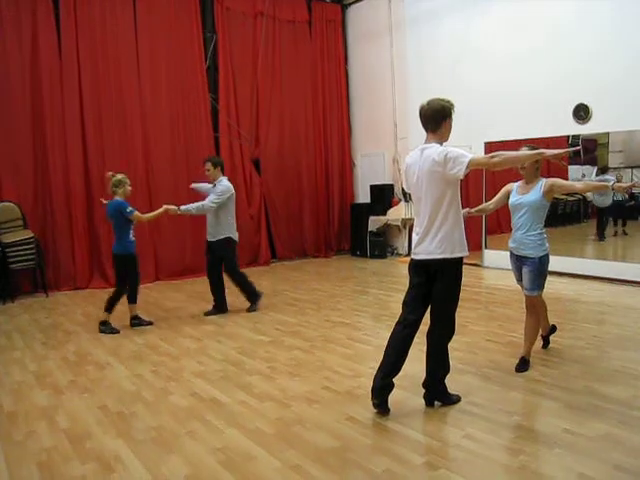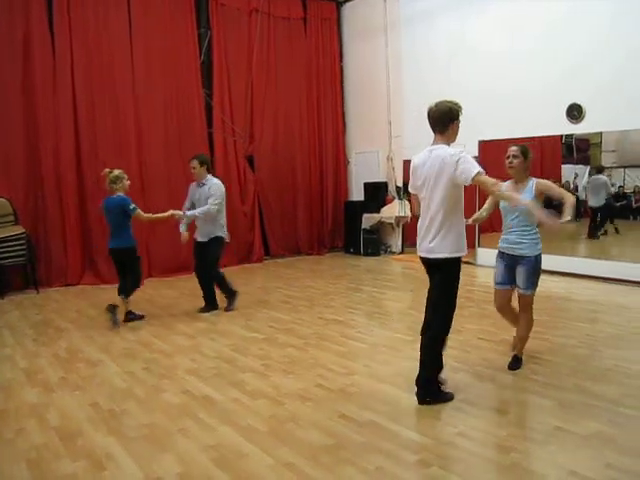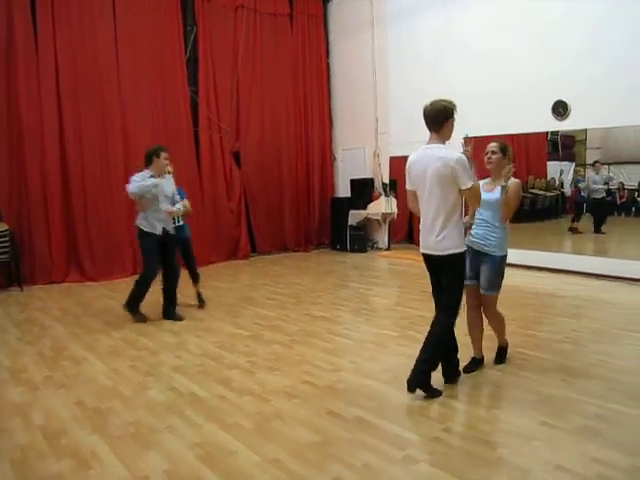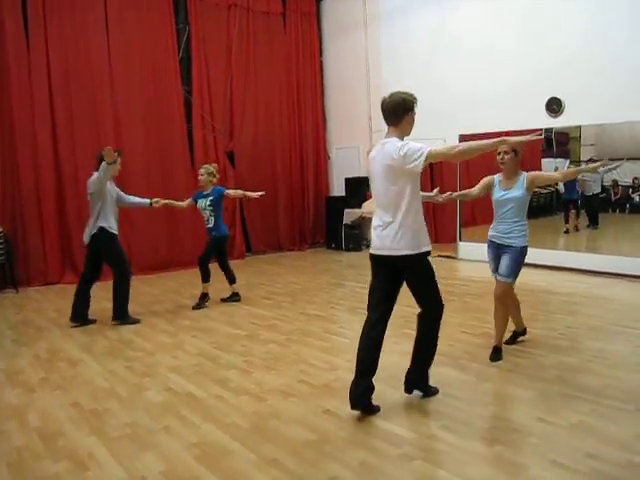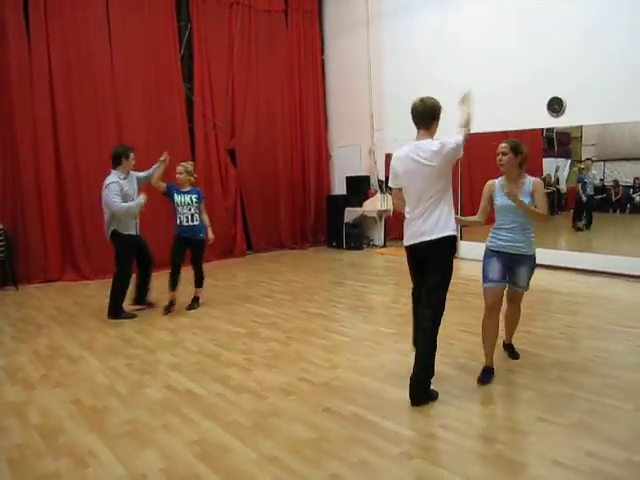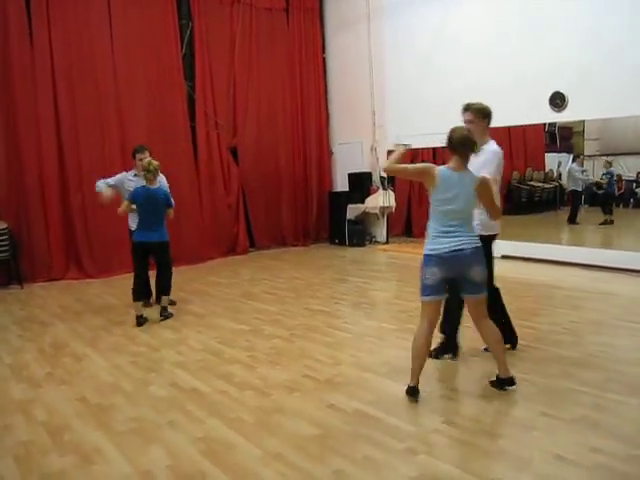
dt=0.7s
person 1, frame 1
left shoulder: (411, 160)
right shoulder: (445, 156)
right elbow: (492, 161)
left wrist: (456, 211)
right wrist: (540, 153)
left hip: (420, 254)
right hip: (446, 254)
left knee: (408, 320)
right knee: (441, 324)
left ankle: (381, 387)
right ankle: (435, 390)
person 1, frame 2
left shoulder: (418, 161)
right shoulder: (455, 158)
right elbow: (491, 185)
right wrist: (533, 207)
left hip: (425, 247)
right hip: (445, 249)
left knee: (439, 311)
right knee: (438, 316)
left ankle: (430, 373)
right ankle: (427, 386)
person 1, frame 3
left shoulder: (413, 159)
right shoulder: (455, 159)
right elbow: (475, 202)
right wrist: (471, 163)
left hip: (427, 245)
right hip: (450, 247)
left knee: (443, 308)
right knee: (447, 312)
left ankle: (450, 368)
right ankle: (421, 372)
person 1, frame 4
left shoulder: (376, 153)
right shoulder: (403, 150)
right elbow: (452, 152)
left wrist: (430, 197)
right wrist: (503, 141)
left hip: (380, 249)
right hip: (409, 248)
left knee: (376, 318)
right knee: (431, 309)
left ankle: (360, 392)
right ankle: (417, 377)
person 1, frame 5
left shoulder: (399, 157)
right shoulder: (444, 149)
left elbow: (398, 203)
right elbow: (464, 130)
right wrist: (465, 107)
left hip: (413, 239)
right hip: (441, 238)
left knee: (420, 300)
right knee: (431, 307)
left ankle: (423, 367)
right ankle: (420, 386)
person 1, frame 6
left shoulder: (492, 152)
right shoulder: (475, 153)
left hip: (481, 227)
right hip: (481, 227)
left knee: (456, 281)
right knee: (484, 283)
left ankle: (449, 342)
right ankle: (507, 334)
person 2, frame 1
left shoulder: (547, 185)
right shoulder: (511, 188)
left elbow: (579, 186)
right elbow: (490, 206)
left wrist: (612, 186)
right wrist: (472, 211)
left hip: (535, 253)
right hip: (515, 251)
left knee: (531, 303)
right knee: (533, 297)
left ankle: (525, 354)
right ankle: (546, 328)
person 2, frame 2
left shoulder: (538, 185)
right shoulder: (501, 188)
left elbow: (568, 197)
right elbow: (484, 213)
left wrist: (567, 217)
right wrist: (468, 222)
left hip: (529, 253)
right hip: (505, 252)
left knee: (524, 303)
right knee: (500, 303)
left ankle: (518, 353)
right ankle: (521, 331)
person 2, frame 3
left shoulder: (514, 184)
right shoulder: (479, 185)
left elbow: (506, 215)
left wrist: (504, 184)
left hip: (494, 251)
right hip: (471, 247)
left knee: (488, 306)
right knee: (471, 304)
left ankle: (502, 342)
right ankle: (477, 355)
person 2, frame 4
left shoulder: (528, 179)
right shoulder: (490, 181)
left elbow: (558, 176)
right elbow: (473, 192)
left wrist: (584, 169)
right wrist: (456, 195)
left hip: (515, 244)
right hip: (494, 241)
left knee: (500, 295)
right knee: (506, 291)
left ankle: (497, 344)
right ankle: (520, 328)
person 2, frame 5
left shoulder: (534, 184)
right shoulder: (492, 185)
left elbow: (543, 215)
right elbow: (480, 218)
left wrist: (518, 201)
right wrist: (456, 219)
left hip: (524, 253)
right hip: (496, 250)
left knee: (514, 301)
right knee: (491, 306)
left ankle: (508, 341)
right ankle: (488, 365)
person 2, frame 6
left shoulder: (433, 173)
right shoulder: (480, 181)
left elbow: (390, 167)
right elbow: (496, 215)
left wrist: (402, 149)
left hip: (436, 256)
right hip: (470, 253)
left knee: (427, 321)
right knee: (481, 317)
left ankle: (413, 384)
right ankle: (505, 374)
person 3, frame 1
left shoulder: (225, 187)
right shoulder: (215, 186)
left elbow: (206, 206)
left wrist: (180, 209)
right wrist: (195, 186)
left hip: (226, 237)
right hip: (213, 237)
left knee: (231, 270)
right knee: (212, 271)
left ankle: (254, 296)
right ankle: (220, 305)
person 3, frame 2
left shoulder: (216, 185)
right shoulder: (193, 187)
left elbow: (211, 209)
right elbow: (188, 207)
left wrist: (185, 215)
right wrist: (183, 228)
left hip: (216, 235)
right hip: (200, 236)
left knee: (210, 269)
right knee: (200, 270)
left ankle: (231, 295)
right ankle: (210, 302)
person 3, frame 3
left shoulder: (168, 182)
right shoulder: (139, 178)
left elbow: (178, 202)
right elbow: (132, 192)
left wrist: (177, 209)
right wrist: (155, 183)
left hip: (167, 231)
right hip: (148, 230)
left knee: (172, 272)
right knee: (151, 270)
left ankle: (170, 310)
right ankle: (132, 305)
person 3, frame 4
left shoulder: (109, 184)
right shoulder: (96, 183)
left elbow: (125, 199)
right elbow: (102, 175)
left wrist: (149, 203)
right wrist: (108, 162)
left hip: (95, 234)
right hip: (103, 233)
left knee: (89, 275)
right knee: (123, 271)
left ankle: (78, 316)
right ankle: (121, 315)
person 3, frame 5
left shoulder: (131, 177)
right shoulder: (112, 183)
left elbow: (146, 176)
right elbow: (117, 208)
left wrist: (159, 164)
right wrist: (140, 202)
left hip: (133, 231)
right hip: (121, 232)
left knee: (147, 261)
right knee: (124, 270)
left ankle: (140, 298)
right ankle: (115, 310)
person 3, frame 6
left shoulder: (159, 178)
right shoulder: (125, 178)
right elbow: (102, 183)
right wrist: (104, 189)
right hip: (136, 228)
right ankle: (146, 295)
person 4, frame 1
left shoulder: (113, 204)
right shoulder: (120, 204)
right elbow: (142, 218)
right wrist: (162, 210)
left hip: (124, 251)
right hip: (124, 252)
left knee: (133, 283)
right knee: (121, 287)
left ankle: (134, 317)
right ankle: (104, 322)
person 4, frame 2
left shoulder: (107, 201)
right shoulder: (123, 200)
right elbow: (143, 217)
right wrist: (167, 214)
left hip: (113, 247)
right hip: (126, 246)
left knee: (124, 279)
right knee: (135, 279)
left ankle: (128, 311)
right ankle: (114, 306)
person 4, frame 3
left shoulder: (179, 191)
left elbow: (188, 209)
left wrist: (183, 205)
left hip: (183, 234)
left knee: (190, 265)
left ankle: (199, 294)
person 4, frame 4
left shoulder: (217, 191)
right shoulder: (199, 194)
left elbow: (234, 193)
right elbow: (183, 205)
left wrist: (247, 194)
right wrist: (168, 202)
left hip: (219, 234)
right hip: (214, 234)
left knee: (203, 261)
right knee: (223, 264)
left ankle: (204, 294)
right ankle: (235, 294)
person 4, frame 5
left shoulder: (196, 192)
right shoulder: (172, 189)
left elbow: (202, 213)
right elbow: (155, 182)
left wrist: (209, 229)
right wrist: (162, 165)
left hip: (198, 235)
right hip: (181, 235)
left knee: (197, 266)
right knee: (175, 267)
left ankle: (196, 298)
right ankle: (171, 300)
person 4, frame 6
left shoulder: (137, 192)
right shoulder: (164, 193)
left elbow: (122, 211)
right elbow: (170, 215)
left hip: (139, 240)
right hip: (160, 240)
left knee: (140, 276)
right knee: (165, 272)
left ankle: (139, 316)
right ankle: (164, 308)
